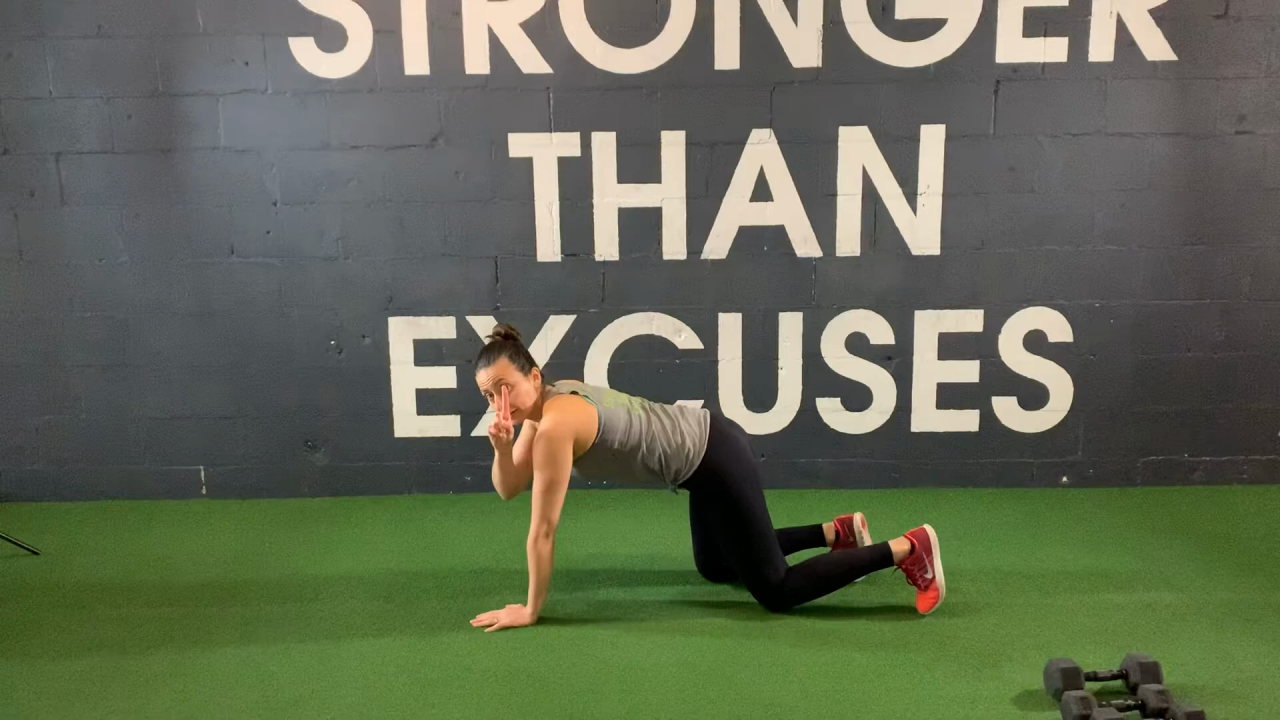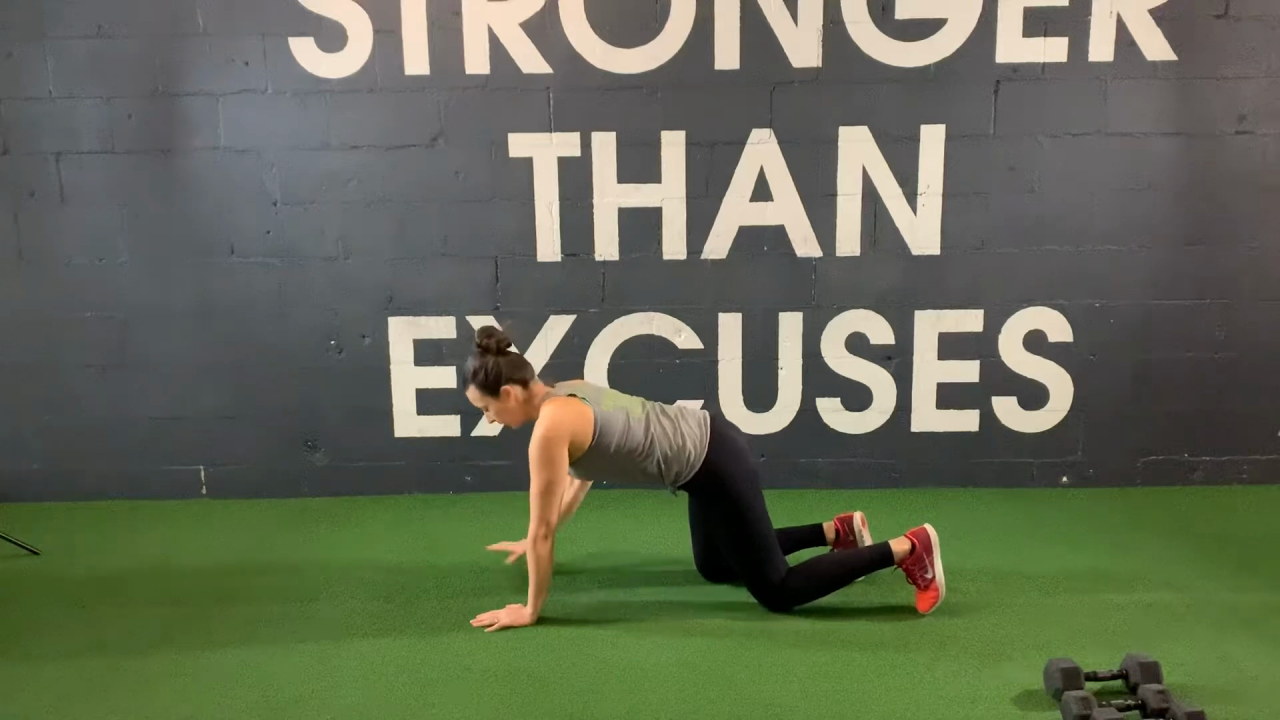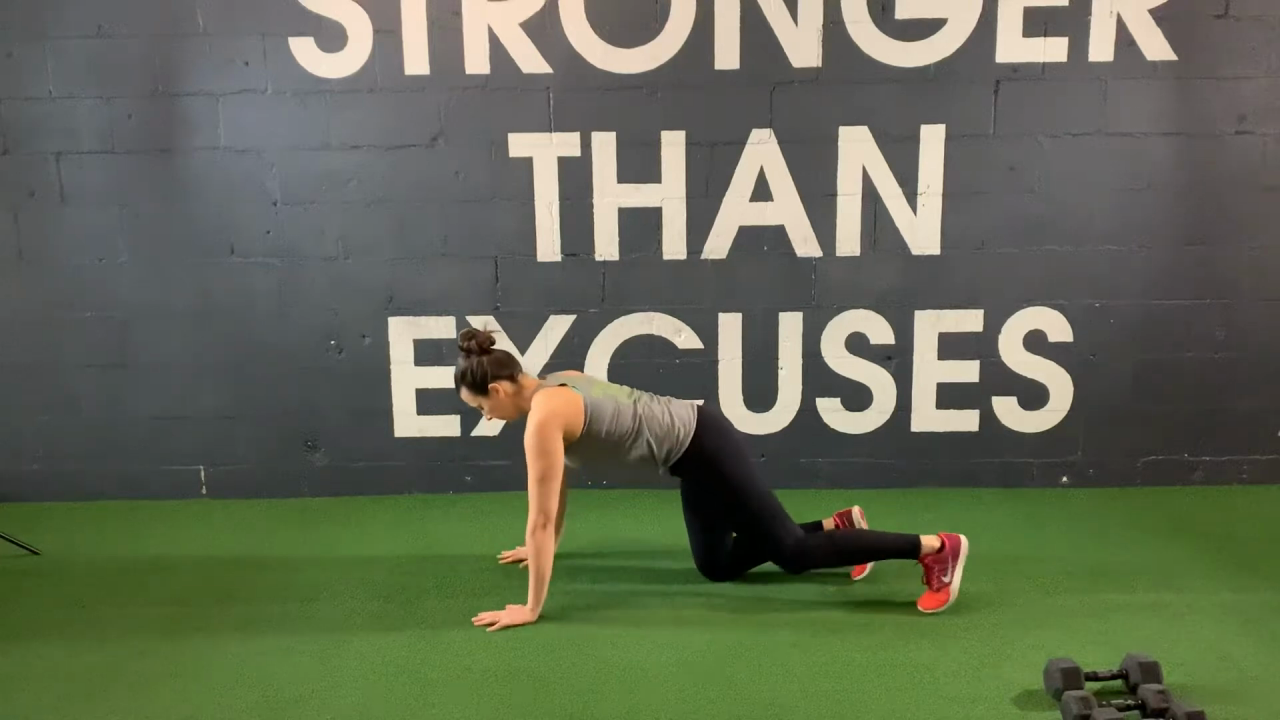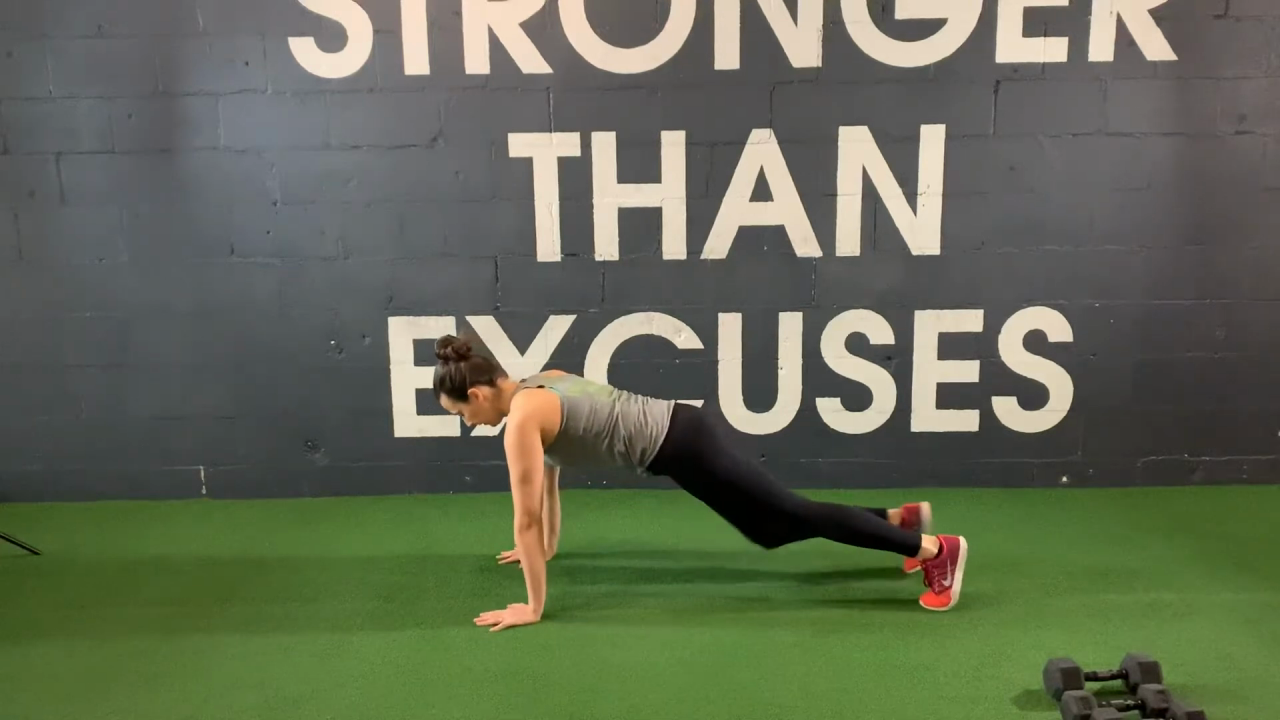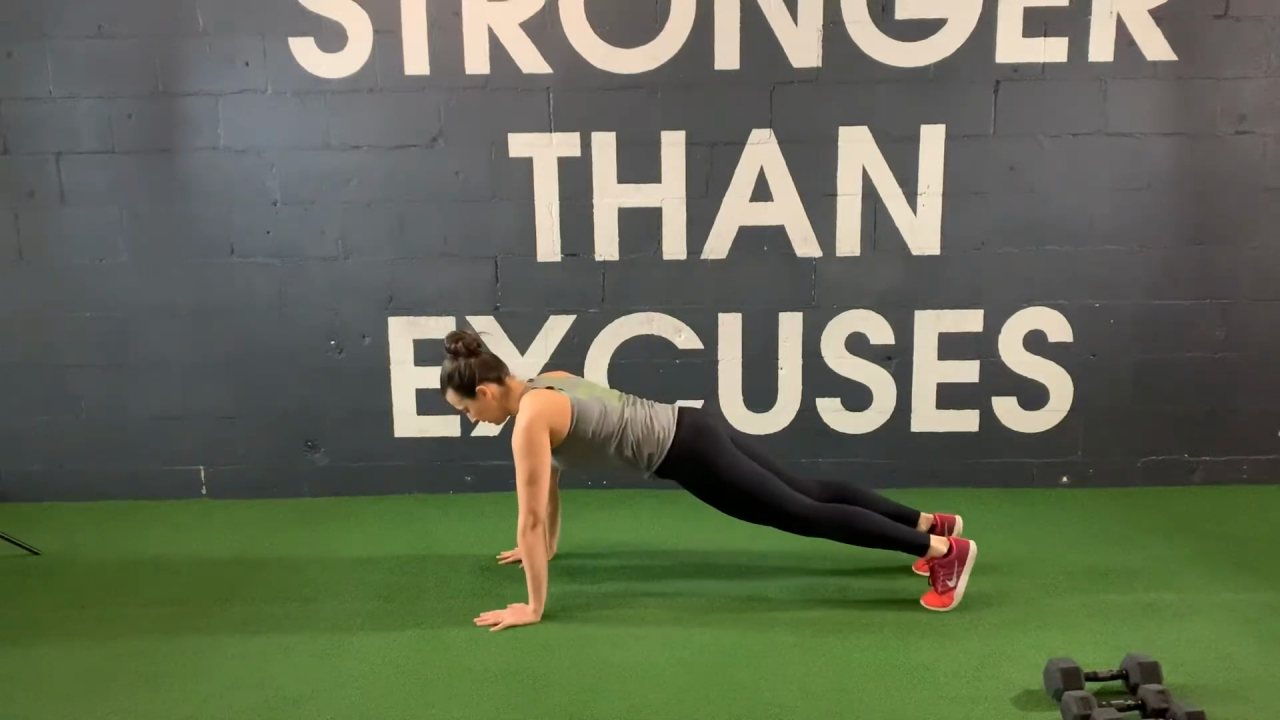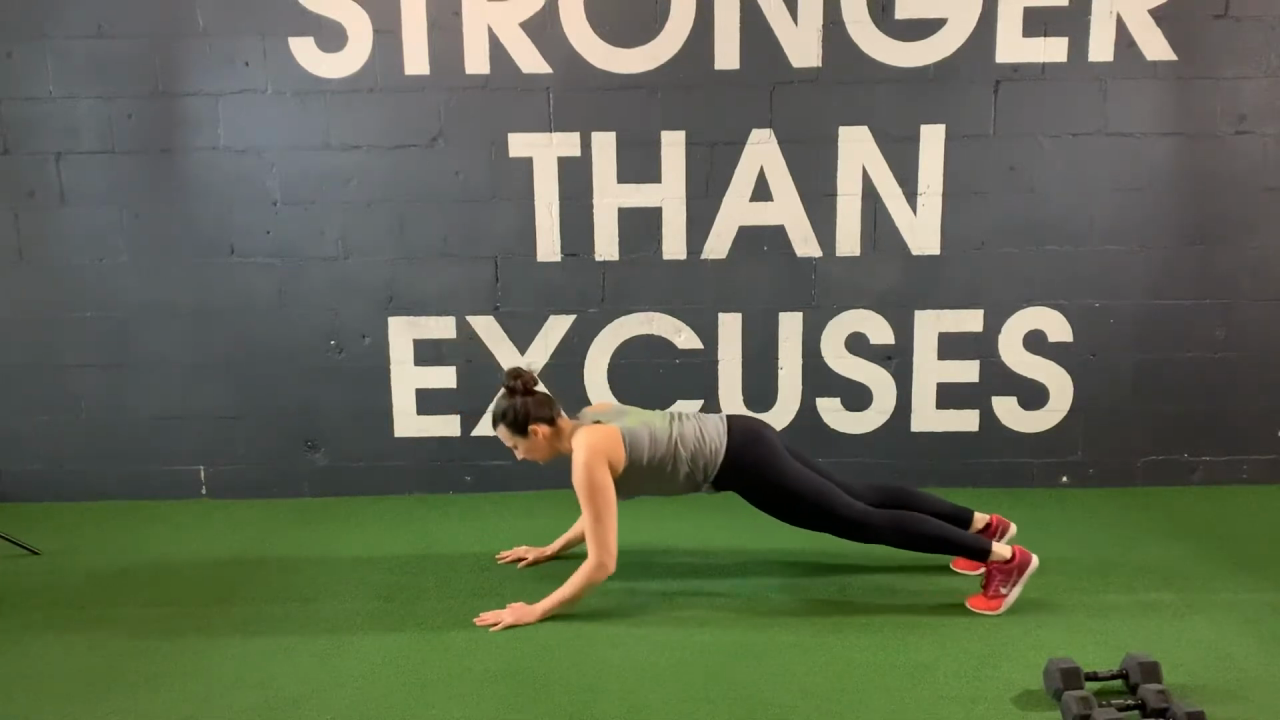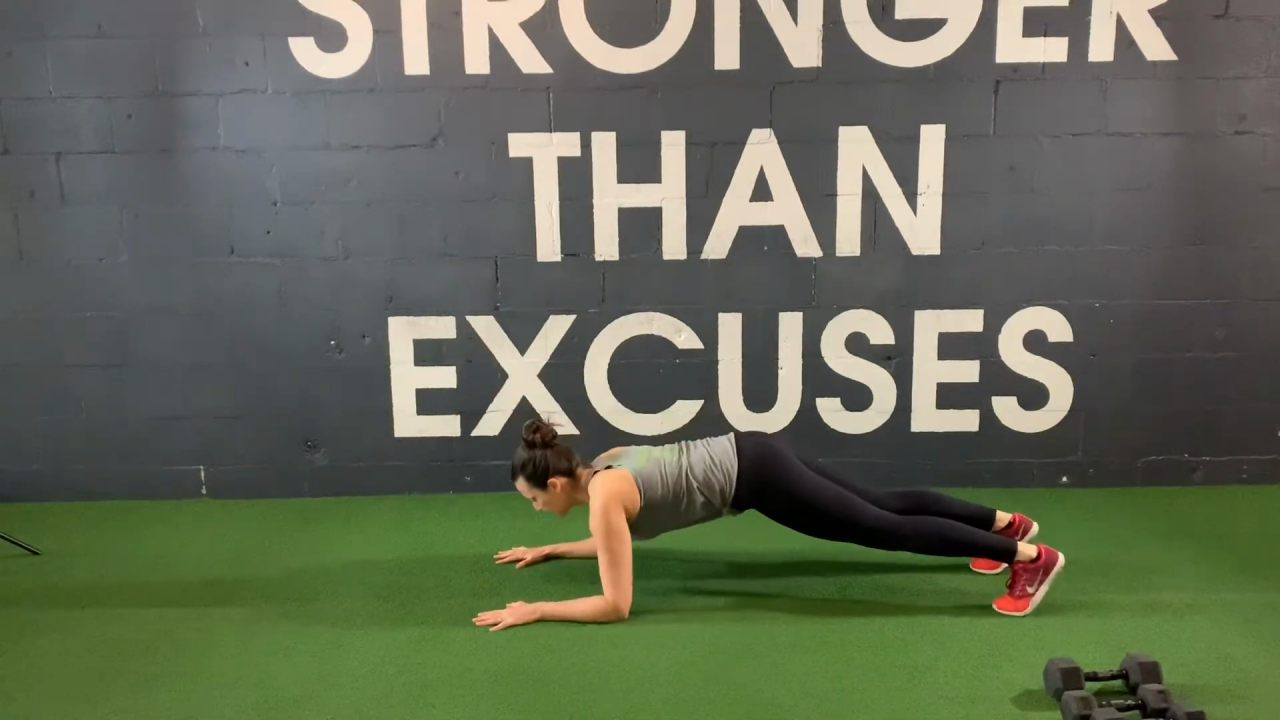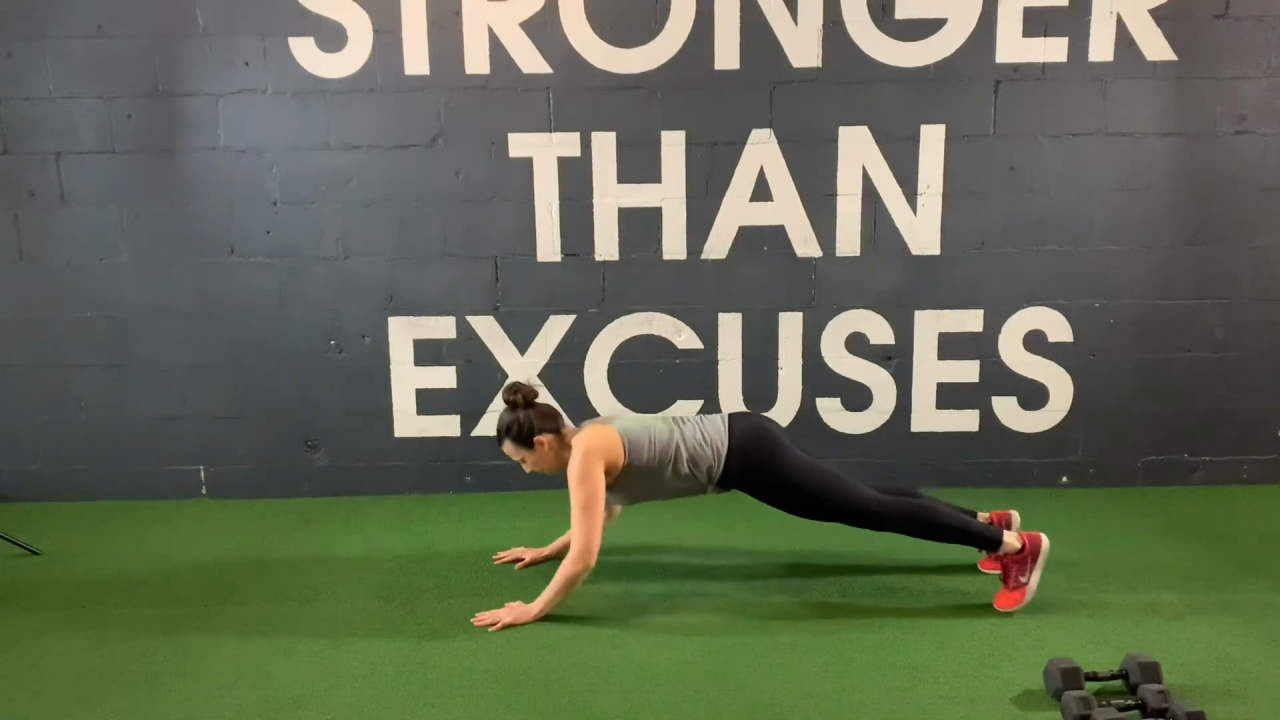
dt=0.5s
person 1, frame 1
left shoulder: (555, 424)
right shoulder: (548, 402)
left elbow: (542, 530)
right elbow: (508, 488)
left wrist: (530, 610)
right wrist: (502, 446)
left hip: (714, 459)
right hip: (708, 441)
left knee: (776, 591)
right knee: (715, 567)
left ankle: (908, 548)
right ankle: (839, 532)
person 1, frame 2
left shoulder: (550, 426)
right shoulder: (562, 392)
left elbow: (542, 530)
right elbow: (580, 478)
left wrist: (531, 610)
right wrist: (532, 542)
left hip: (713, 466)
right hip: (708, 442)
left knee: (777, 591)
right knee: (716, 568)
left ankle: (909, 548)
right ankle: (838, 531)
person 1, frame 3
left shoulder: (541, 417)
right shoulder: (554, 385)
left elbow: (539, 518)
right elbow: (560, 478)
left wrist: (531, 608)
right wrist: (544, 547)
left hip: (702, 448)
right hip: (697, 437)
left knee: (792, 553)
right knee: (717, 564)
left ankle: (938, 548)
right ankle: (837, 524)
person 1, frame 4
left shoulder: (521, 419)
right shoulder: (539, 385)
left elbow: (526, 519)
right elbow: (549, 476)
left wrist: (534, 606)
right wrist: (548, 547)
left hip: (683, 446)
right hip: (684, 427)
left knee: (793, 512)
right knee: (772, 529)
left ankle: (936, 548)
right ankle: (900, 518)
person 1, frame 5
left shoulder: (529, 420)
right shoulder: (544, 384)
left elbow: (529, 521)
right elbow: (553, 476)
left wrist: (533, 607)
right wrist: (547, 548)
left hip: (687, 451)
right hip: (691, 428)
left knee: (804, 515)
right knee: (807, 492)
left ankle: (945, 551)
right ankle: (933, 524)
person 1, frame 6
left shoulder: (585, 454)
right shoulder: (586, 420)
left elbow: (603, 563)
right elbow: (600, 513)
left wrist: (537, 611)
right wrist: (547, 550)
left hip: (738, 458)
right hip: (738, 436)
left knee: (860, 521)
right knee: (860, 497)
left ankle: (1003, 557)
right ankle: (982, 524)
person 1, frame 7
left shoulder: (603, 497)
right shoulder: (602, 465)
left elbow: (616, 604)
right elbow: (614, 544)
left wrist: (535, 610)
right wrist: (546, 550)
left hip: (755, 476)
right hip: (751, 454)
left knee: (885, 530)
right knee: (881, 502)
left ankle: (1029, 557)
right ankle: (1006, 522)
person 1, frame 8
left shoulder: (583, 456)
right shoulder: (589, 439)
left elbow: (584, 558)
right elbow: (603, 518)
left wrist: (534, 610)
right wrist: (543, 551)
left hip: (743, 455)
right hip: (744, 436)
left knee: (872, 509)
right knee: (867, 498)
left ankle: (1016, 546)
right ankle: (988, 519)
